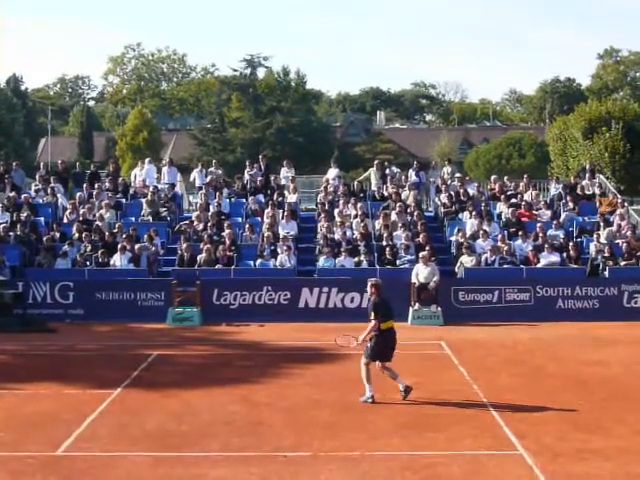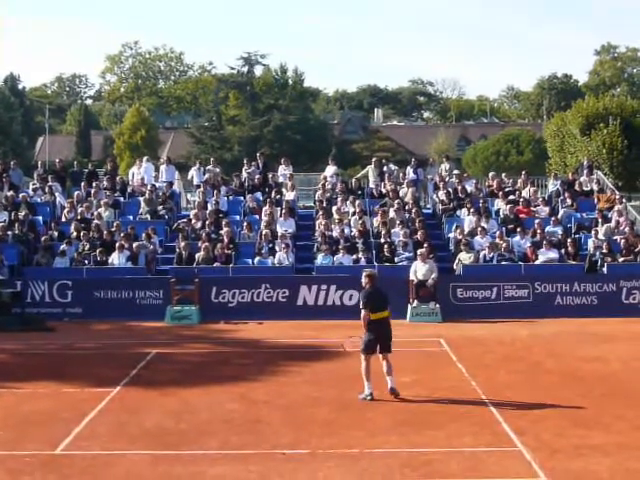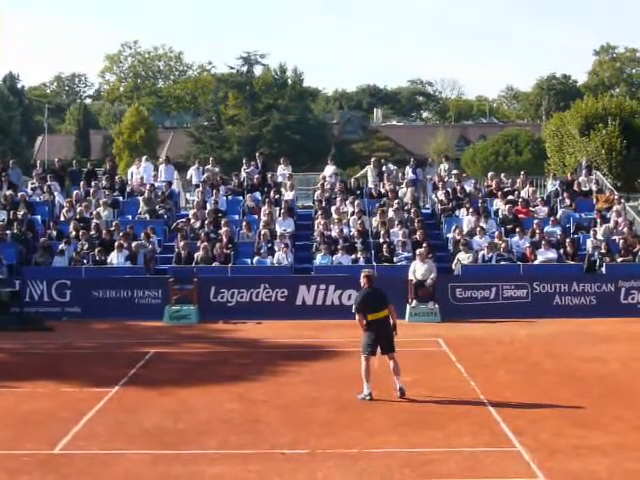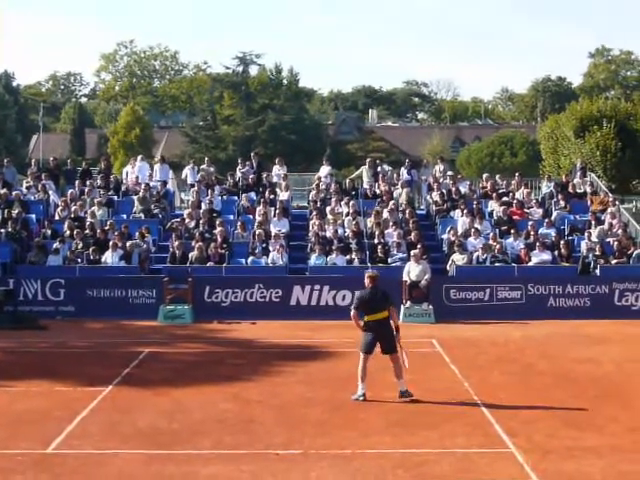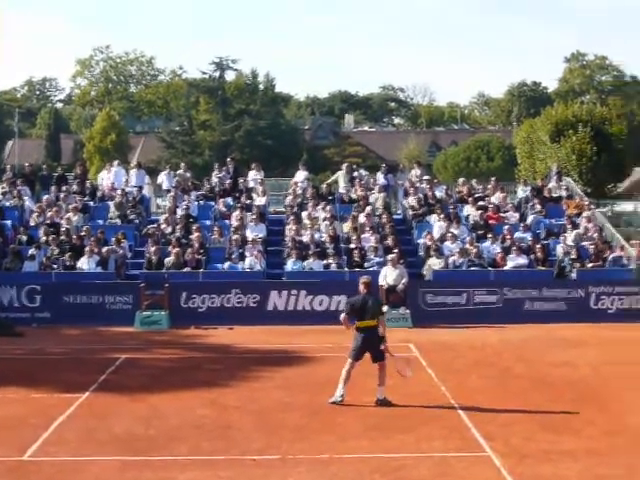
dt=0.2s
person 1, frame 1
left shoulder: (374, 303)
right shoulder: (384, 301)
left elbow: (374, 324)
left wrist: (364, 336)
left hip: (381, 337)
right hip: (390, 336)
left knee: (365, 363)
right knee: (382, 366)
left ankle: (369, 395)
right ankle: (403, 386)
person 1, frame 2
left shoulder: (365, 293)
right shoulder: (381, 292)
left elbow: (364, 315)
right elbow: (388, 311)
left wrist: (365, 330)
left hip: (373, 329)
right hip: (386, 327)
left knee: (365, 359)
right knee: (385, 358)
left ankle: (368, 392)
right ankle: (391, 386)
person 1, frame 3
left shoulder: (360, 296)
right shoulder: (381, 292)
left elbow: (359, 318)
right elbow: (392, 310)
left wrist: (365, 330)
right wrist: (394, 326)
left hip: (372, 330)
right hip: (386, 328)
left knee: (365, 360)
right knee: (392, 358)
left ankle: (367, 392)
right ankle: (399, 387)
person 1, frame 4
left shoulder: (361, 295)
right shoulder: (384, 293)
left elbow: (353, 314)
right elbow: (393, 312)
left wrist: (361, 328)
right wrist: (397, 330)
left hip: (370, 330)
right hip: (386, 329)
left knee: (363, 360)
right knee: (395, 359)
left ankle: (361, 392)
right ankle: (403, 390)
person 1, frame 5
left shoulder: (353, 301)
right shoulder: (376, 301)
left elbow: (343, 318)
right elbow: (381, 321)
left wrist: (349, 326)
right wrist: (383, 339)
left hip: (361, 336)
right hip: (374, 337)
left knee: (349, 365)
right knee: (382, 366)
left ankle: (339, 395)
right ankle: (380, 397)
